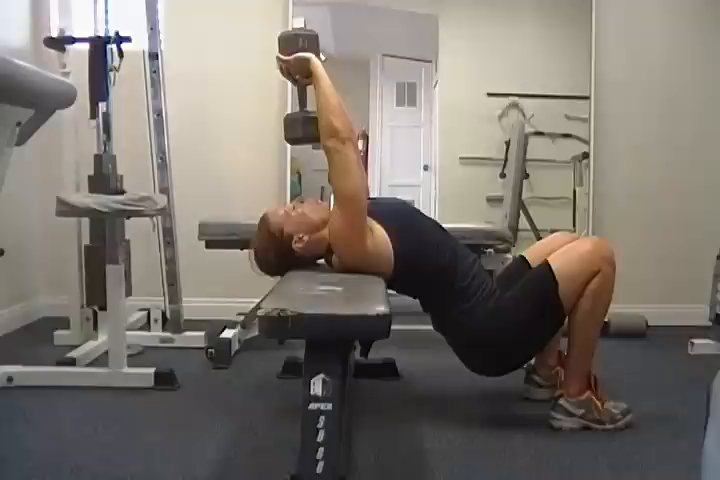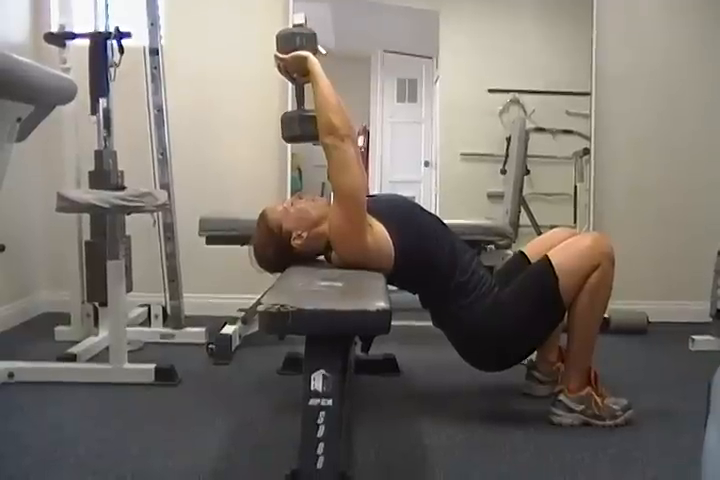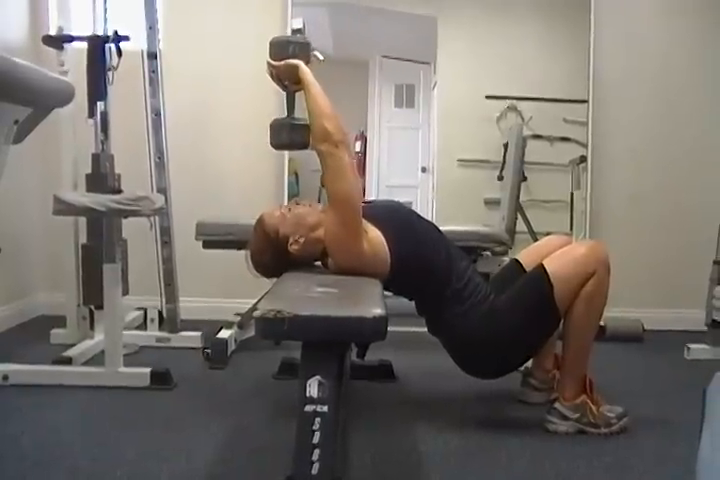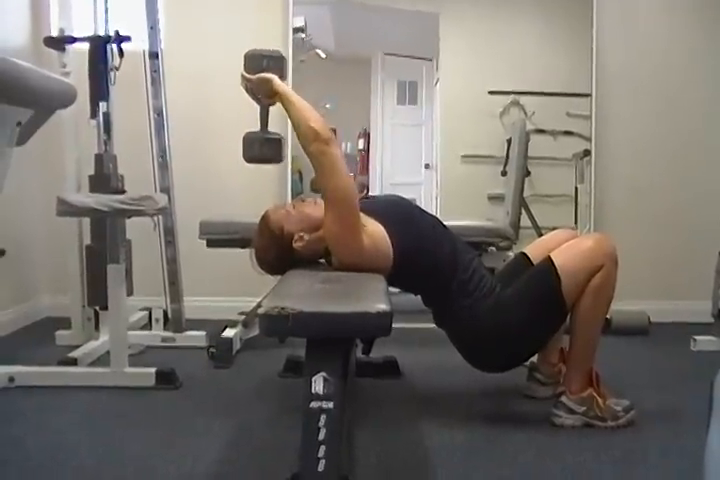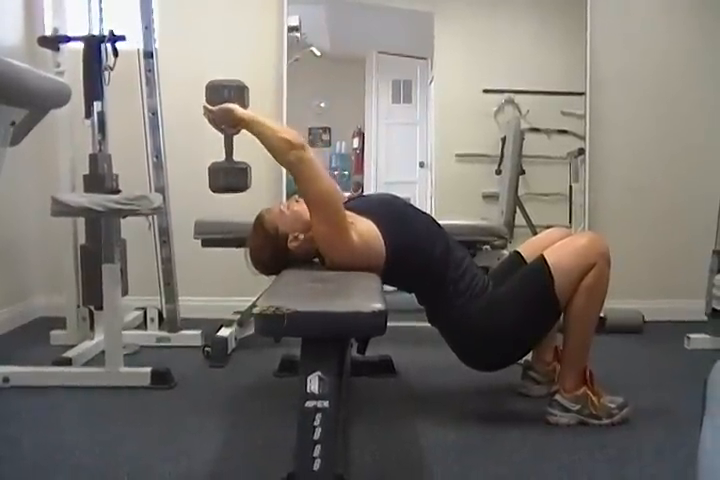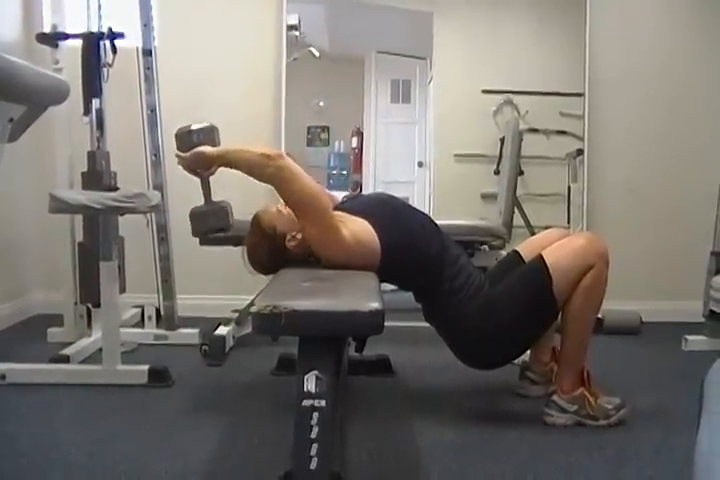
dt=0.7s
person 1, frame 1
left shoulder: (348, 238)
right shoulder: (349, 240)
left elbow: (342, 144)
right elbow: (339, 139)
left wrist: (312, 79)
right wrist: (315, 67)
left hip: (485, 305)
right hip: (491, 330)
left knee: (566, 242)
right knee: (597, 254)
left ankle: (546, 373)
right ankle: (576, 399)
person 1, frame 2
left shoulder: (345, 232)
right shoulder: (347, 237)
left elbow: (341, 143)
right elbow: (338, 136)
left wrist: (310, 74)
right wrist: (312, 65)
left hip: (485, 300)
right hip: (491, 325)
left knee: (565, 237)
right knee: (596, 249)
left ankle: (547, 369)
right ankle: (575, 394)
person 1, frame 3
left shoulder: (342, 239)
right shoulder: (344, 241)
left elbow: (333, 147)
right elbow: (332, 142)
left wrist: (301, 82)
right wrist: (304, 74)
left hip: (479, 307)
right hip: (486, 332)
left knee: (559, 245)
right knee: (591, 257)
left ankle: (542, 375)
right ankle: (570, 402)
person 1, frame 4
left shoulder: (346, 235)
right shoulder: (345, 241)
left elbow: (322, 146)
right elbow: (320, 142)
left wrist: (279, 92)
right wrist: (279, 89)
left hip: (485, 301)
right hip: (492, 325)
left knee: (565, 238)
right knee: (599, 250)
left ankle: (548, 370)
right ankle: (578, 395)
person 1, frame 5
left shoulder: (335, 229)
right shoulder: (337, 241)
left elbow: (299, 155)
right elbow: (296, 151)
left wrist: (243, 119)
right wrist: (243, 118)
left hip: (480, 301)
right hip: (485, 323)
left knee: (557, 237)
right knee: (592, 249)
left ankle: (542, 369)
right ankle: (571, 393)
person 1, frame 6
left shoulder: (331, 223)
right shoulder: (331, 239)
left elbow: (281, 168)
right elbow: (276, 163)
right wrist: (216, 155)
left hip: (475, 297)
right hip: (481, 322)
left knee: (557, 238)
right knee: (590, 250)
left ankle: (539, 369)
right ankle: (568, 394)
